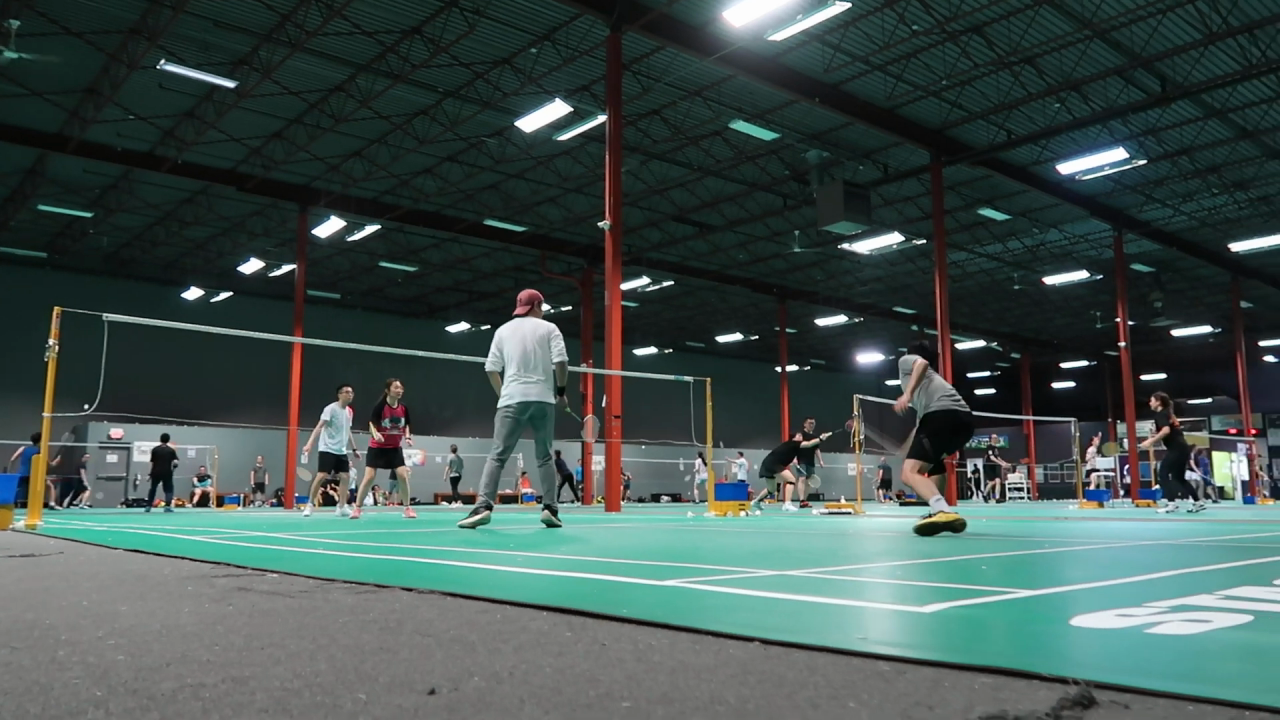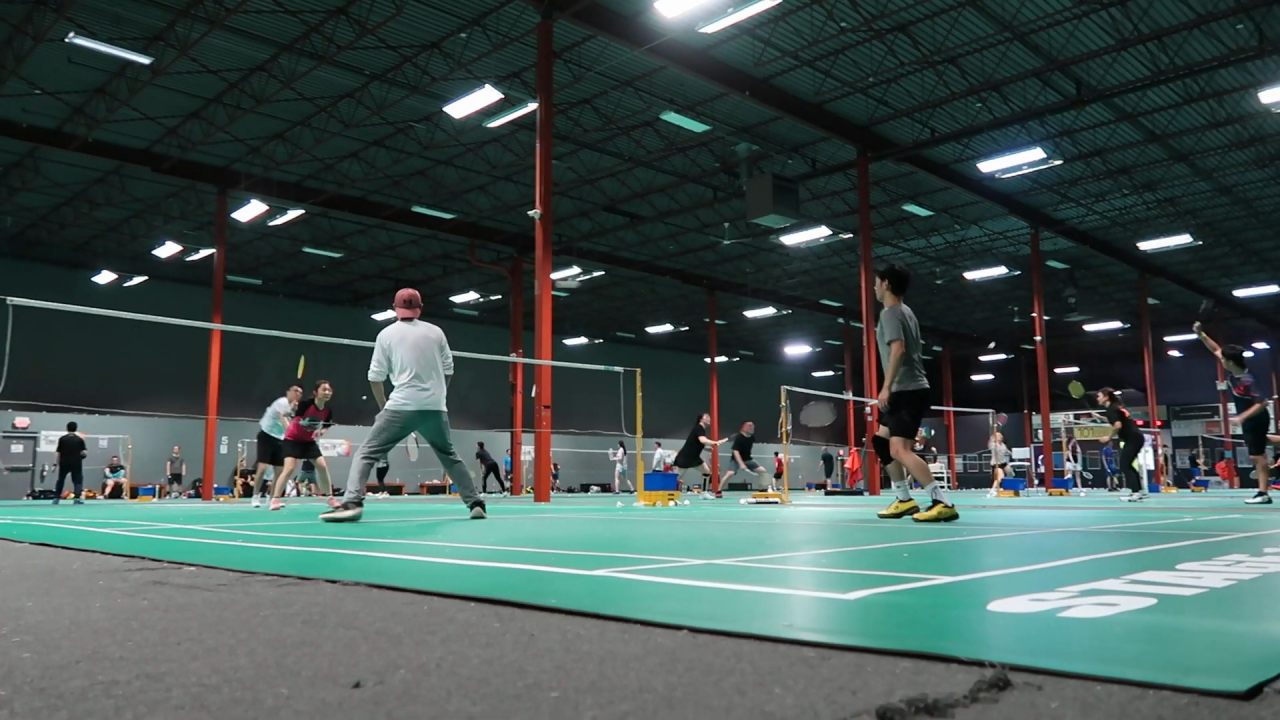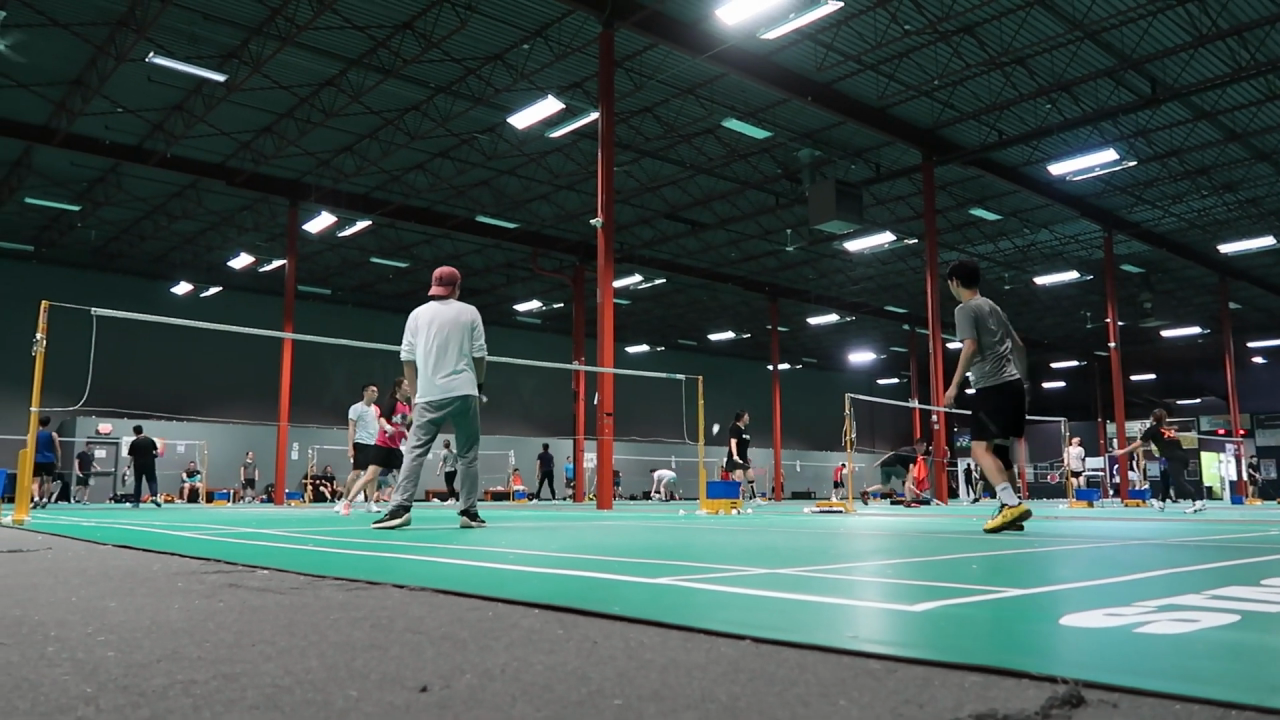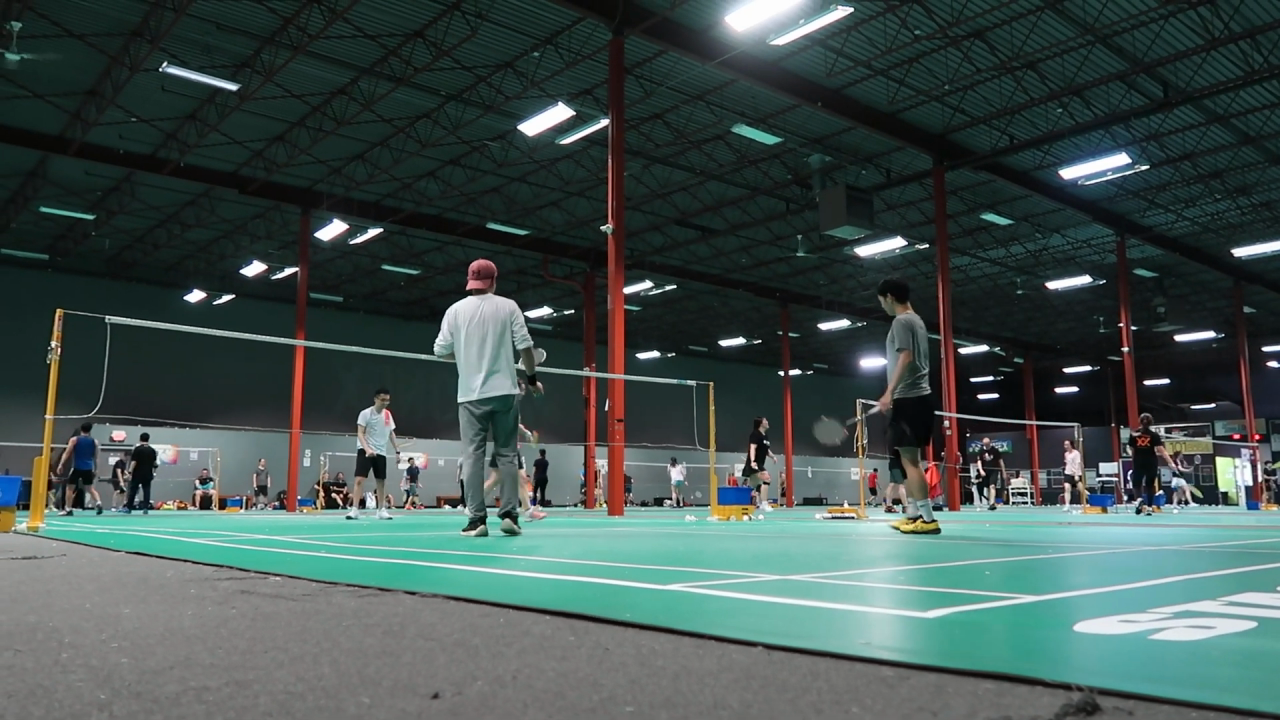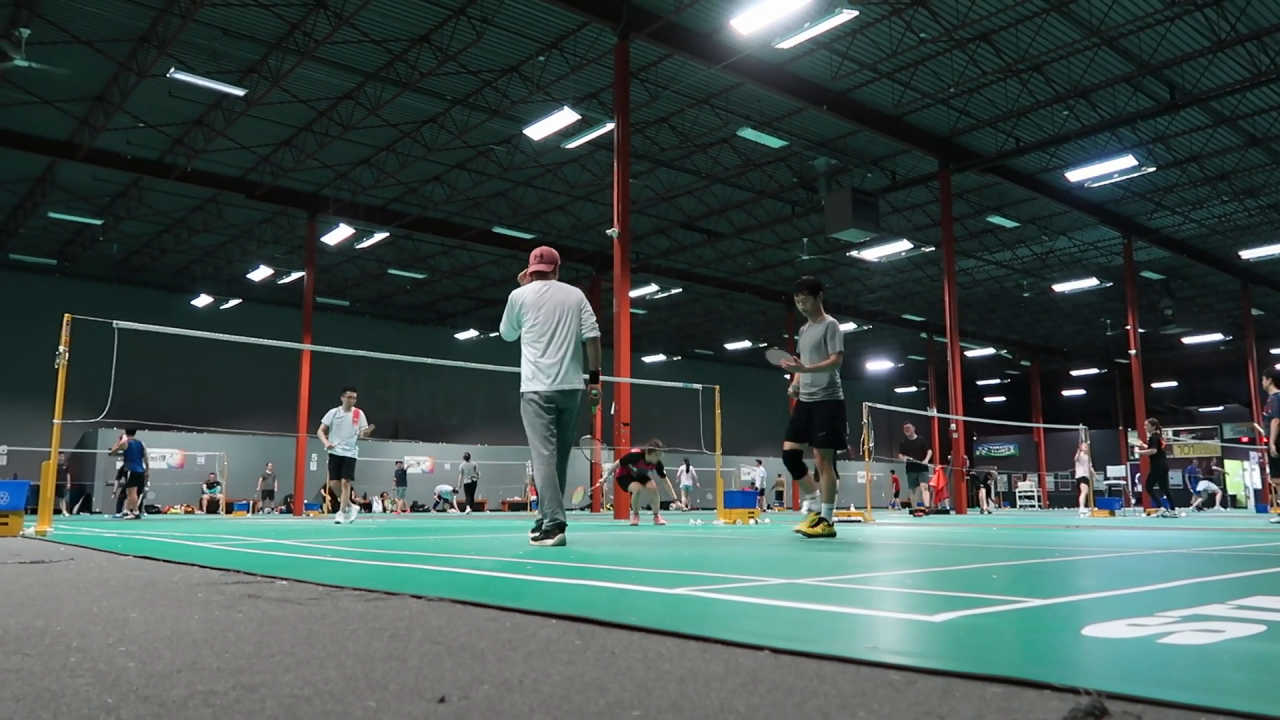
dt=1s
person 1, frame 1
left shoulder: (503, 330)
right shoulder: (549, 328)
left elbow: (492, 368)
right elbow: (560, 361)
left wrist: (503, 396)
right wrist: (561, 391)
left hip: (512, 400)
right hip: (542, 399)
left knee: (497, 456)
right knee: (544, 457)
left ankle: (483, 507)
right ankle: (550, 508)
person 1, frame 2
left shoulder: (387, 334)
right shoulder: (436, 333)
left elbow: (375, 377)
right elbow: (448, 371)
left wrist: (384, 407)
left hip: (402, 406)
right hip: (435, 407)
left knee: (366, 453)
right knee: (450, 457)
left ankle: (352, 503)
right ankle: (475, 503)
person 1, frame 3
left shoulder: (417, 314)
right shoulder: (469, 312)
left elbow: (407, 358)
right elbow: (479, 355)
left wrist: (415, 393)
right wrist: (478, 386)
left hip: (430, 395)
right hip: (464, 393)
left knee: (415, 451)
right knee: (468, 454)
left ankle: (400, 508)
right ankle: (469, 511)
person 1, frame 4
left shoulder: (455, 310)
right shoulder: (508, 306)
left elbow: (440, 350)
right elbow: (524, 345)
right wrist: (532, 378)
left hip: (471, 394)
right hip: (505, 392)
left knee: (474, 456)
right knee: (507, 454)
left ankle: (477, 519)
right ankle: (509, 513)
person 1, frame 5
left shoulder: (520, 295)
right shoulder: (575, 295)
left elbow: (508, 334)
right elbow: (592, 336)
right wrist: (594, 377)
left hip: (537, 386)
right hip: (570, 387)
left knee: (544, 455)
right knee: (558, 457)
left ankle: (553, 524)
right ankle: (547, 521)
person 2, frame 1
left shoulder: (907, 361)
right shoulder: (932, 377)
left elbow: (921, 362)
right elbow: (919, 427)
left wrist: (907, 392)
right wrist: (906, 451)
left hip: (940, 416)
right hip: (963, 418)
left knee: (910, 473)
right knee: (934, 463)
left ankle: (945, 513)
right ankle: (941, 515)
person 2, frame 2
left shoulder: (890, 313)
right shoulder: (906, 312)
left elbow: (898, 350)
left wrist: (886, 388)
left hip: (907, 391)
right hip: (909, 390)
left knee: (900, 449)
right knee: (881, 440)
left ankle: (943, 503)
right ankle: (904, 500)
person 2, frame 3
left shoulder: (964, 309)
right shoulder: (992, 307)
left elbow: (970, 348)
right elbow: (1018, 346)
left wrist: (954, 385)
right wrist: (1024, 378)
left hip: (992, 389)
right hip: (1013, 386)
left knee: (981, 450)
right knee: (999, 450)
left ankle: (1013, 504)
right ankle: (1010, 510)
person 2, frame 4
left shoulder: (901, 322)
right shoulder: (917, 321)
left elbow: (905, 359)
left wrist: (889, 393)
right wrist: (894, 393)
left hip: (908, 399)
right hip: (922, 397)
left knee: (909, 459)
right knee: (910, 457)
left ankle: (928, 519)
right ankle: (914, 514)
person 2, frame 5
left shoulder: (830, 325)
right shoulder: (804, 330)
left elbow: (836, 360)
left wrist: (807, 369)
right wrist: (795, 383)
left hip: (828, 401)
right hip: (805, 401)
left knee: (823, 459)
right knee: (789, 452)
left ankle: (826, 520)
right ankle: (816, 508)
